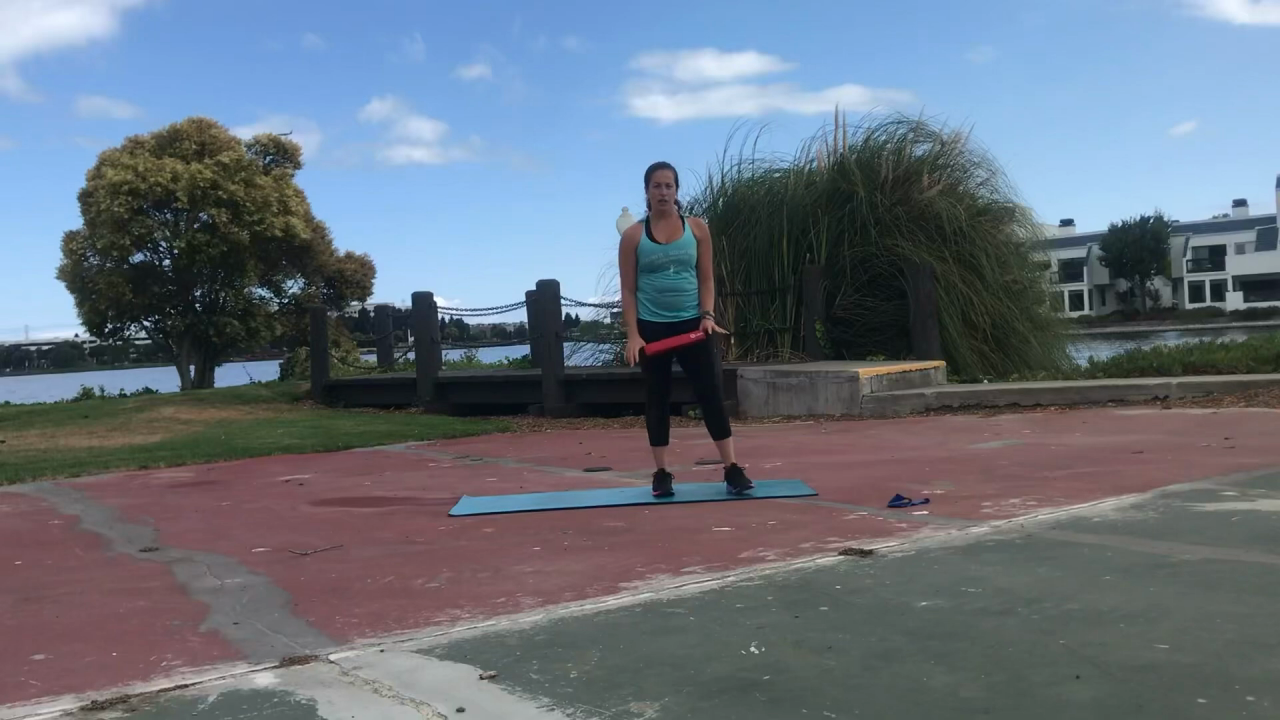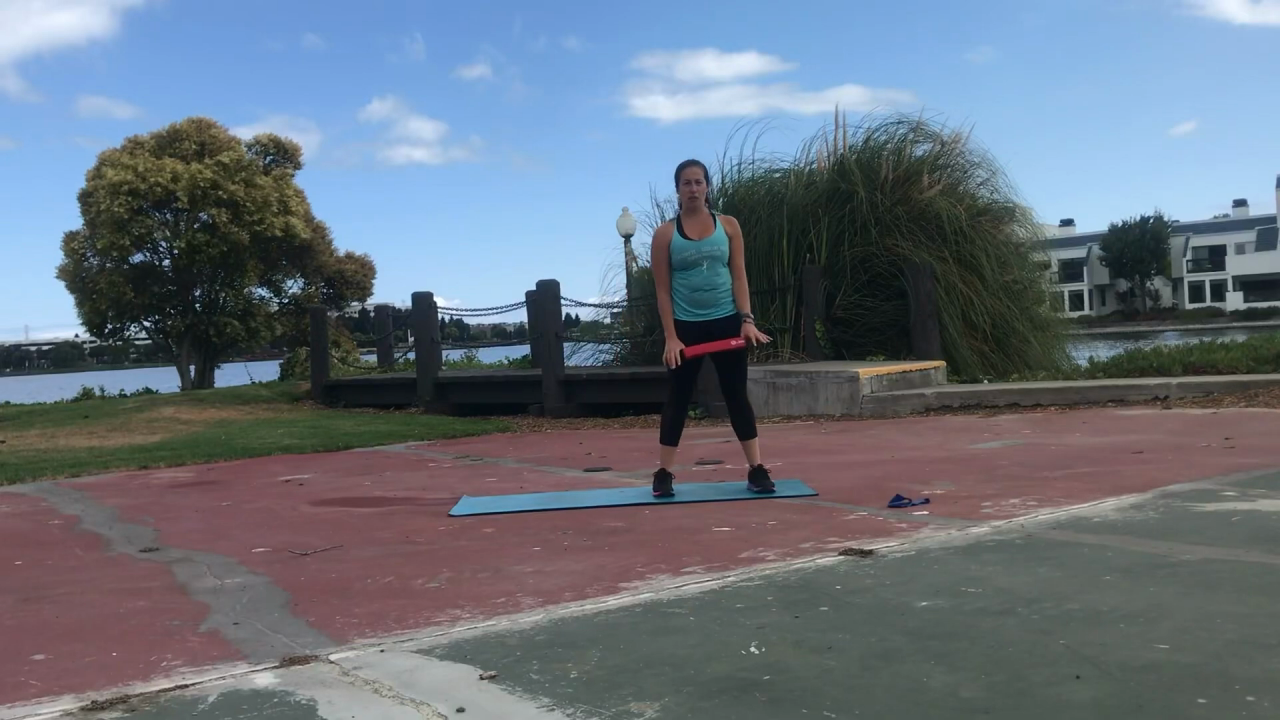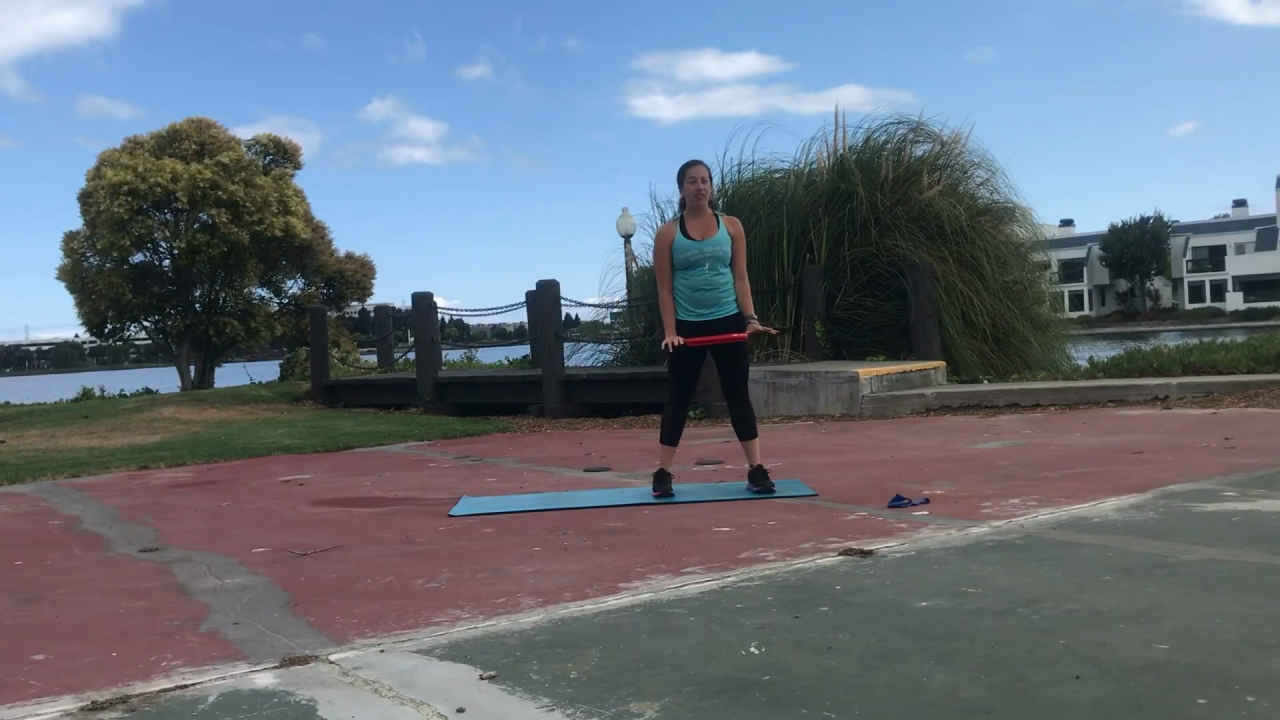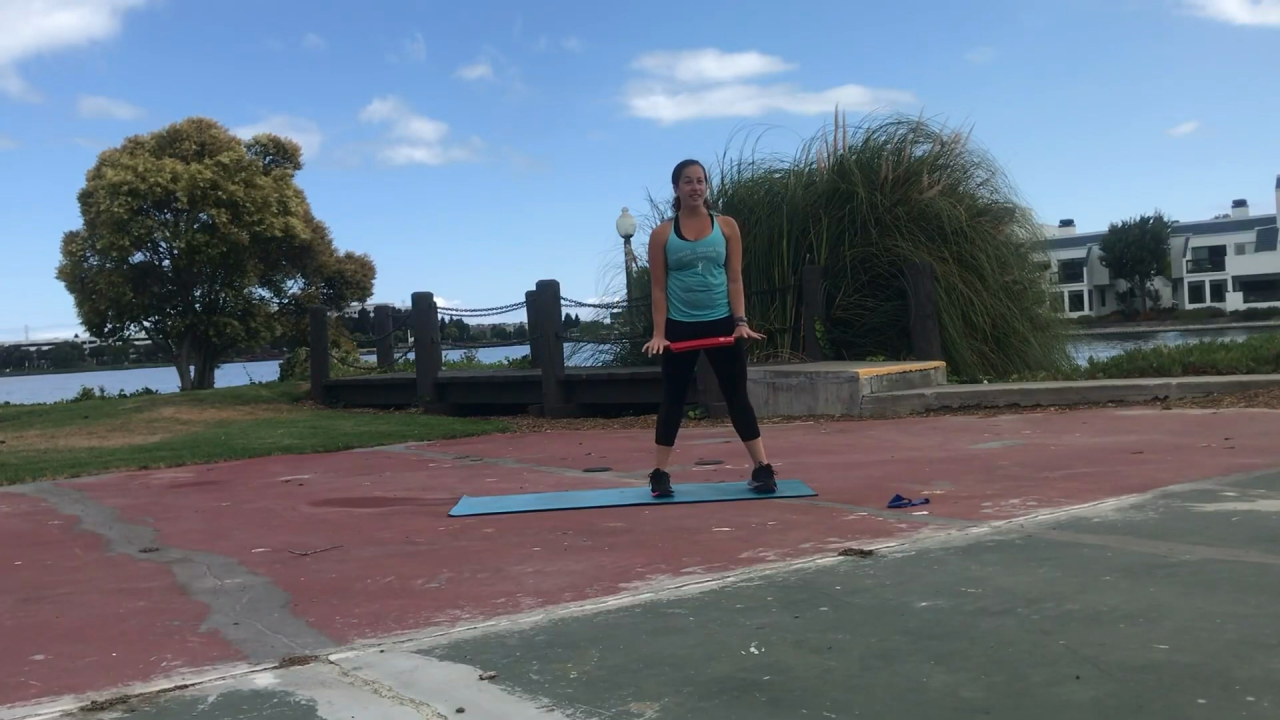
dt=0.5s
person 1, frame 1
left shoulder: (697, 228)
right shoulder: (633, 235)
left elbow: (706, 279)
right elbow: (628, 290)
left wrist: (707, 315)
right wrist: (632, 334)
left hip: (691, 323)
right hip: (651, 327)
left knee: (710, 393)
right knee: (658, 398)
left ankle: (732, 468)
right ankle: (662, 473)
person 1, frame 2
left shoulder: (728, 225)
right shoulder: (665, 234)
left elbow: (738, 277)
right elbow: (663, 290)
left wrist: (746, 320)
right wrist: (671, 336)
left hip: (726, 322)
right hip: (687, 327)
left knee: (736, 394)
right knee: (678, 398)
left ankle: (756, 469)
right ankle: (663, 473)
person 1, frame 3
left shoulder: (731, 226)
right shoulder: (668, 233)
left elbow: (740, 278)
right elbow: (665, 289)
left wrist: (751, 318)
right wrist: (670, 330)
left hip: (728, 321)
right hip: (687, 326)
left knee: (737, 395)
right knee: (679, 398)
left ankle: (756, 469)
right ankle: (663, 473)
person 1, frame 4
left shoulder: (726, 226)
right shoulder: (662, 234)
left elbow: (735, 279)
right elbow: (658, 288)
left wrist: (740, 321)
right wrist: (659, 332)
left hip: (721, 322)
right hip: (680, 326)
left knee: (737, 394)
right knee: (673, 398)
left ankle: (762, 468)
right ankle: (659, 473)
